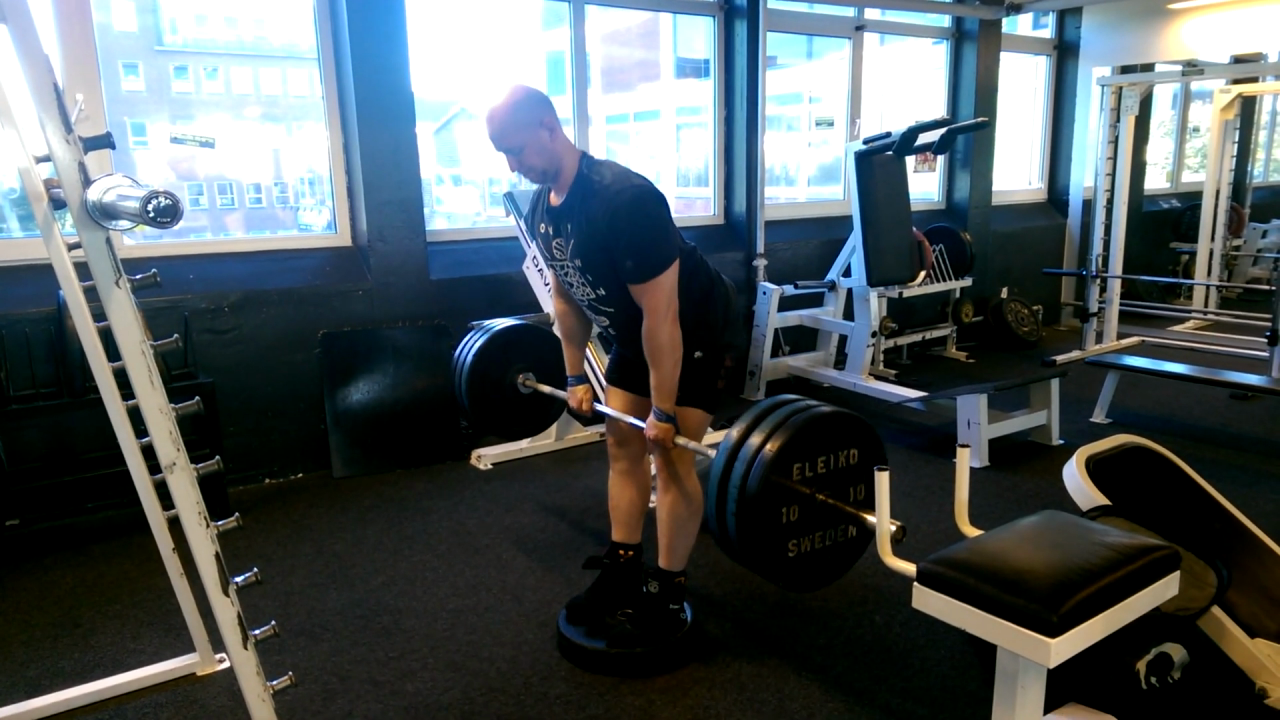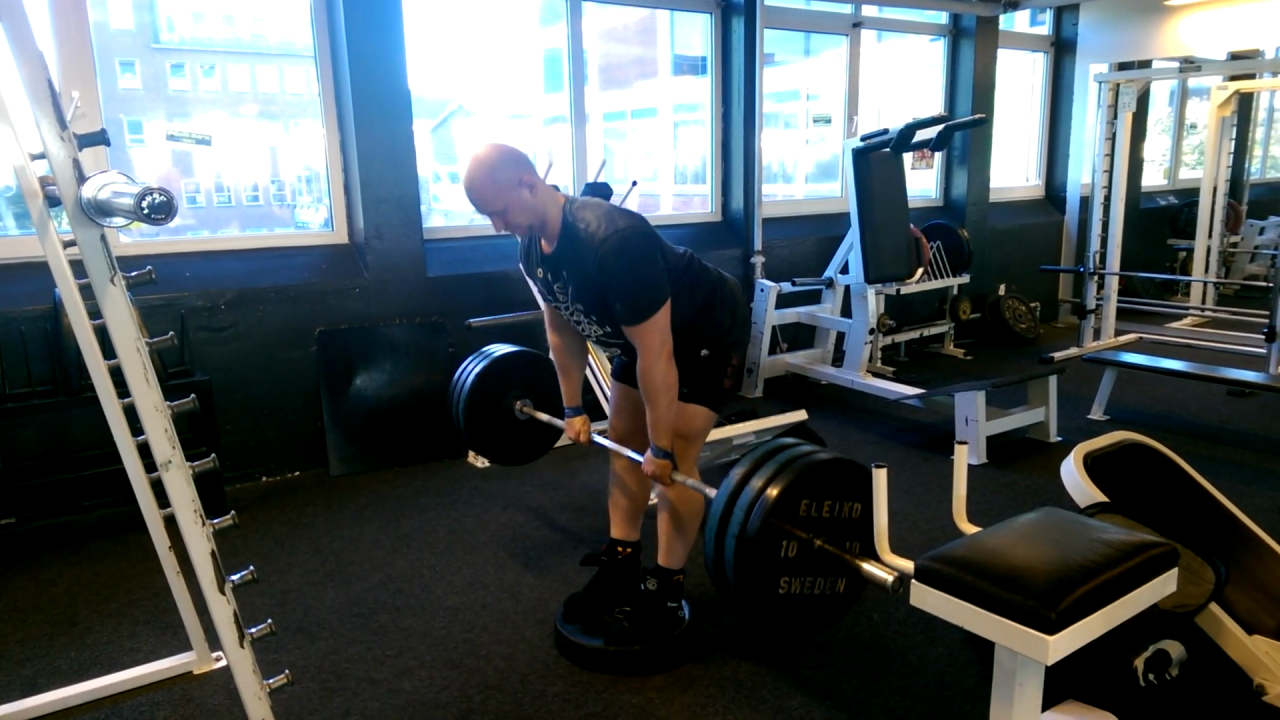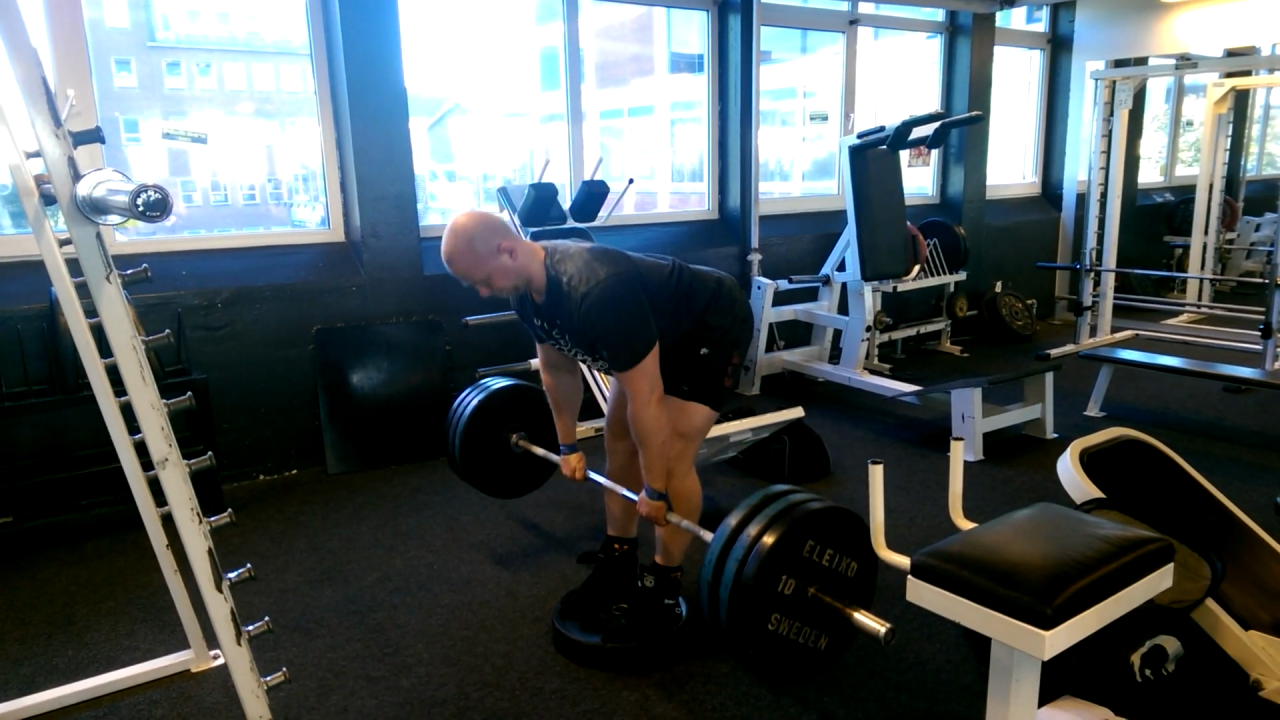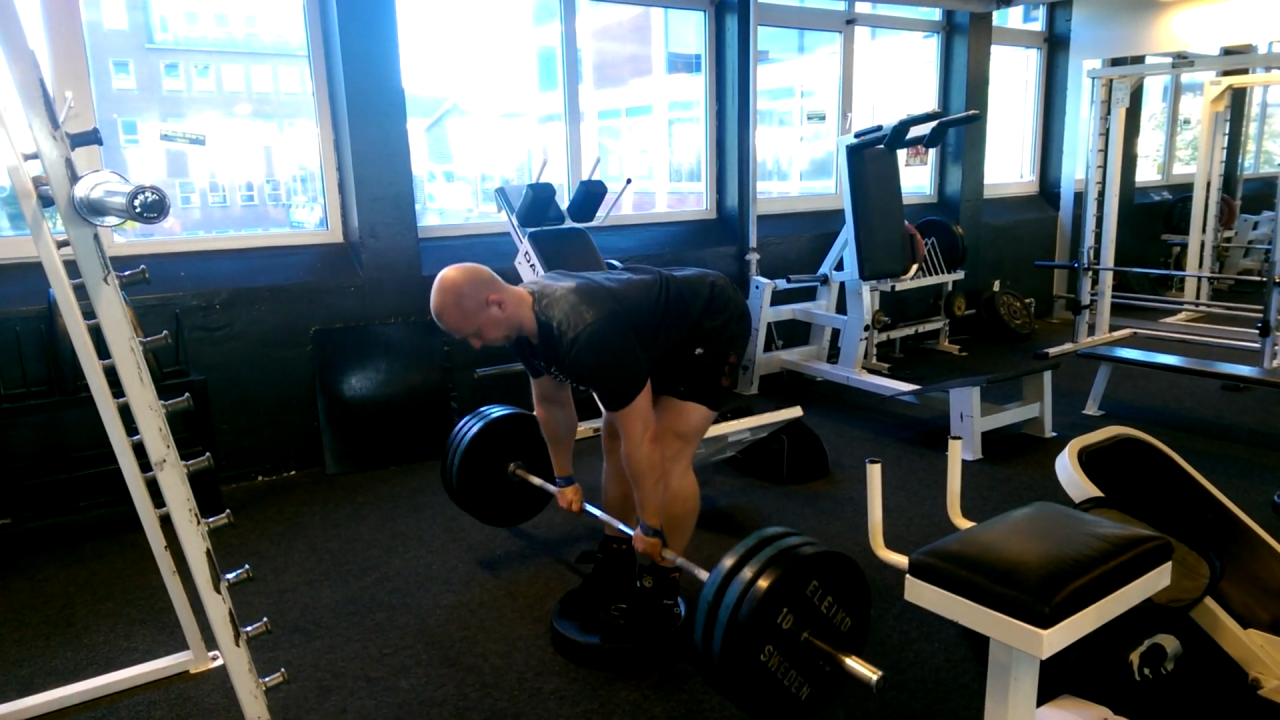
dt=0.5s
person 1, frame 1
left shoulder: (625, 200)
right shoulder: (541, 208)
left elbow: (662, 316)
right elbow: (566, 294)
left wrist: (663, 412)
right wrist: (575, 376)
left hip: (695, 328)
right hip: (634, 334)
left knee: (671, 455)
right knee: (622, 443)
left ankle: (667, 595)
right ankle: (622, 572)
person 1, frame 2
left shoulder: (614, 243)
right shoulder: (534, 249)
left elbow: (656, 355)
right elbow: (563, 329)
left wrist: (661, 449)
right wrist: (573, 408)
left hip: (709, 331)
right hip: (644, 331)
left knee: (675, 456)
right knee: (623, 444)
left ankle: (665, 593)
right ankle: (621, 571)
person 1, frame 3
left shoulder: (599, 292)
right shoulder: (527, 291)
left elbow: (646, 399)
right elbow: (558, 368)
left wrist: (655, 491)
right wrist: (568, 446)
left hip: (713, 329)
right hip: (655, 335)
left knee: (671, 456)
right knee: (619, 439)
left ankle: (663, 590)
right ankle: (617, 568)
person 1, frame 4
left shoulder: (589, 332)
right shoulder: (525, 318)
left elbow: (641, 437)
right elbow: (551, 403)
left wrist: (650, 527)
right wrist: (564, 478)
left hip: (713, 325)
right hip: (663, 323)
left knee: (669, 454)
right knee: (613, 437)
left ankle: (661, 591)
right ankle: (616, 568)
